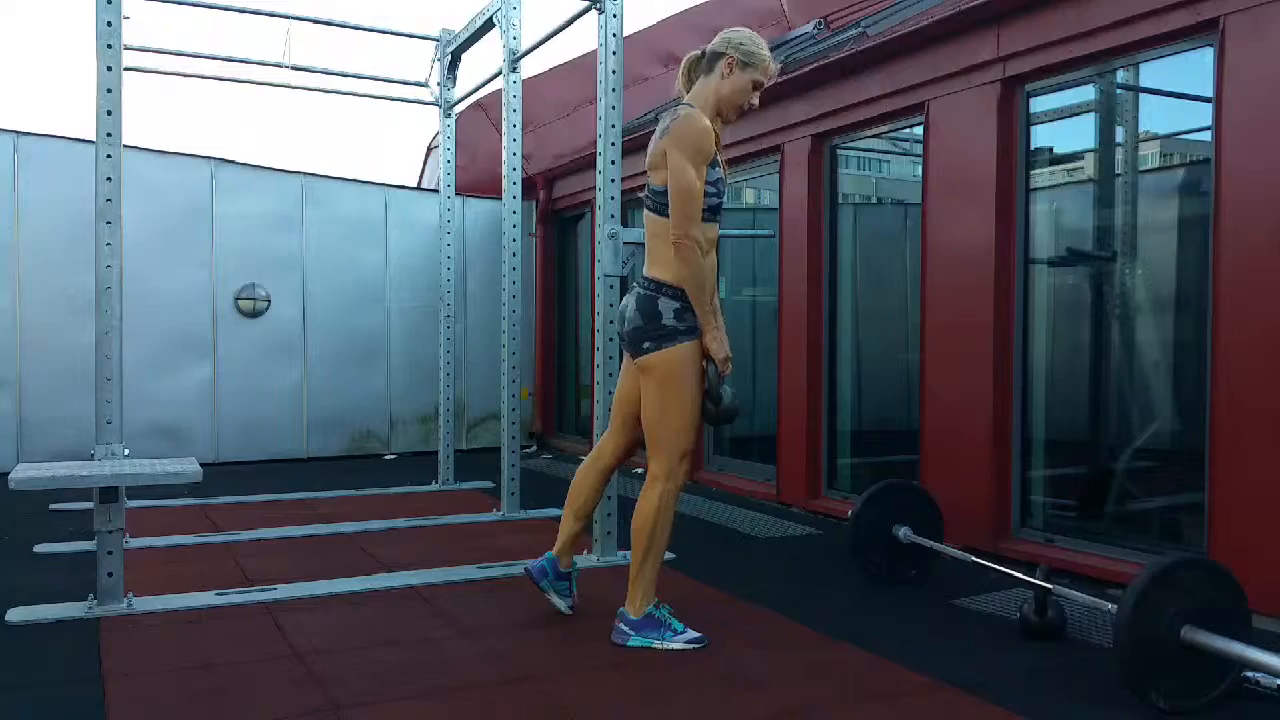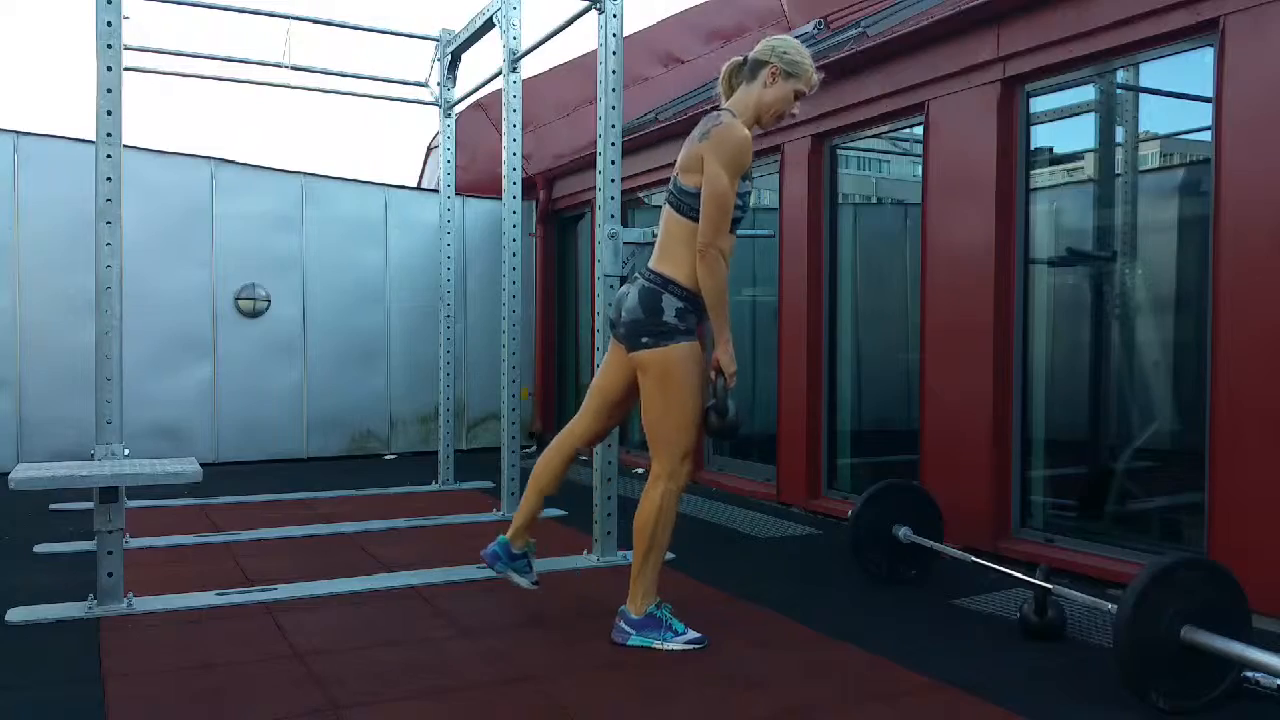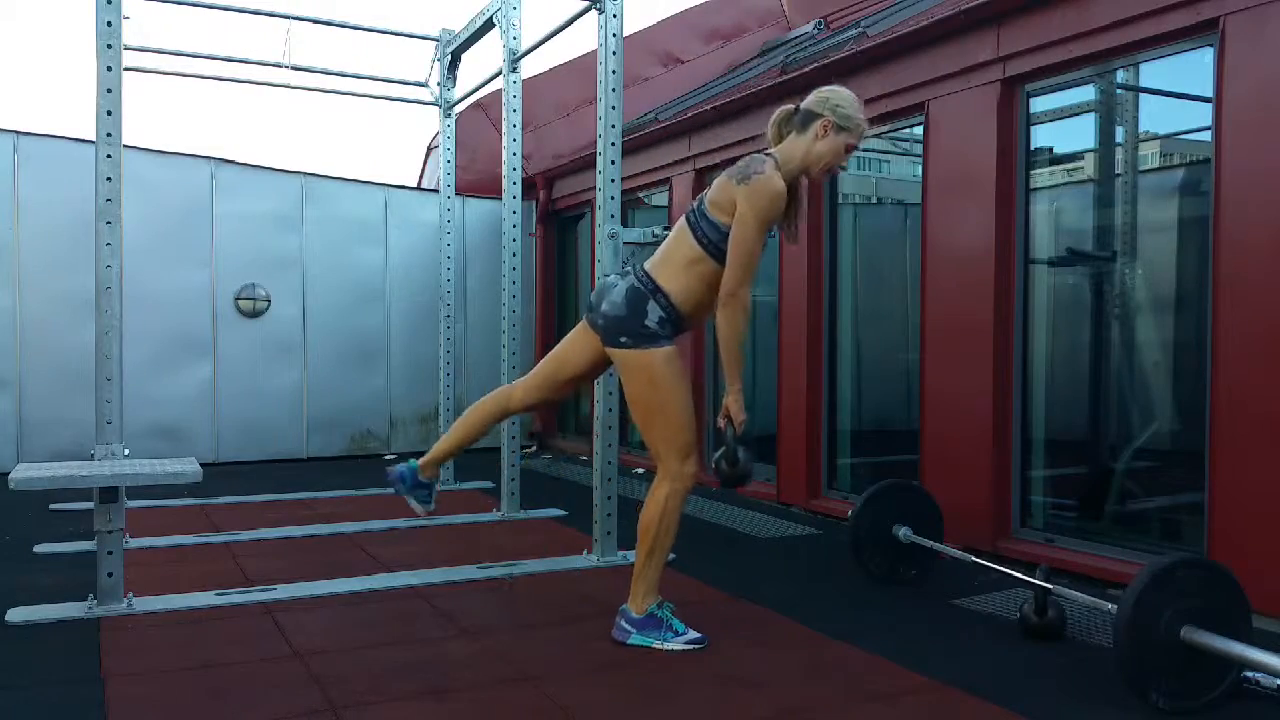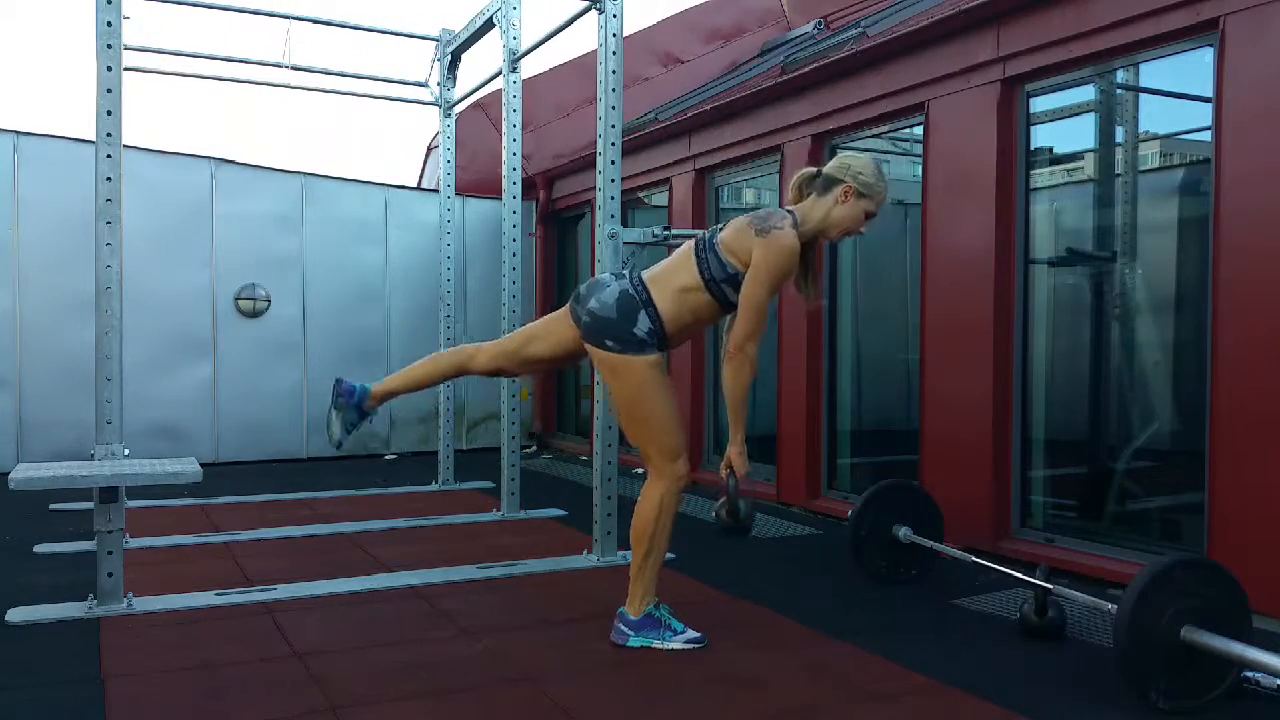
dt=0.4s
person 1, frame 1
left shoulder: (688, 127)
right shoulder: (690, 124)
right elbow: (685, 241)
left wrist: (710, 321)
right wrist: (713, 328)
left hip: (655, 308)
right hip: (667, 313)
left knee: (616, 446)
right knee: (668, 469)
left ankle: (557, 561)
right ankle: (638, 617)
person 1, frame 2
left shoulder: (716, 129)
right shoulder: (731, 133)
right elbow: (710, 249)
left wrist: (711, 336)
right wrist: (723, 341)
left hip: (645, 302)
right hip: (666, 312)
left knee: (585, 427)
right knee: (672, 469)
left ankle: (514, 542)
right ankle: (639, 615)
person 1, frame 3
left shoulder: (763, 174)
right shoulder: (768, 181)
left elbow: (721, 288)
right elbow: (732, 297)
left wrist: (730, 385)
right wrist: (733, 390)
left hip: (626, 300)
right hip: (645, 319)
left knee: (524, 391)
right knee: (679, 469)
left ankle: (421, 470)
right ankle: (639, 613)
person 1, frame 4
left shoulder: (778, 228)
right shoulder: (782, 239)
left elbow: (736, 341)
right elbow: (739, 350)
left wrist: (734, 437)
right wrist: (737, 442)
left hip: (609, 301)
right hip: (626, 323)
left knee: (486, 358)
right knee: (670, 470)
left ankle: (365, 396)
right ankle: (637, 615)
